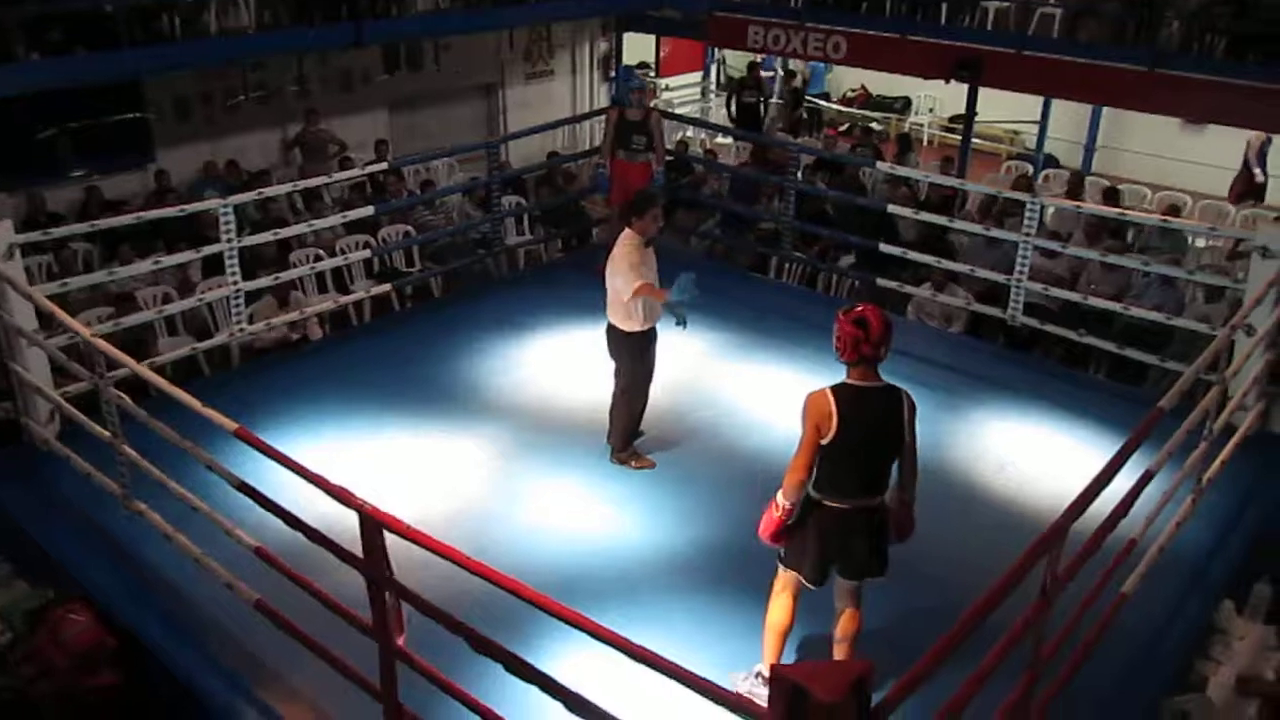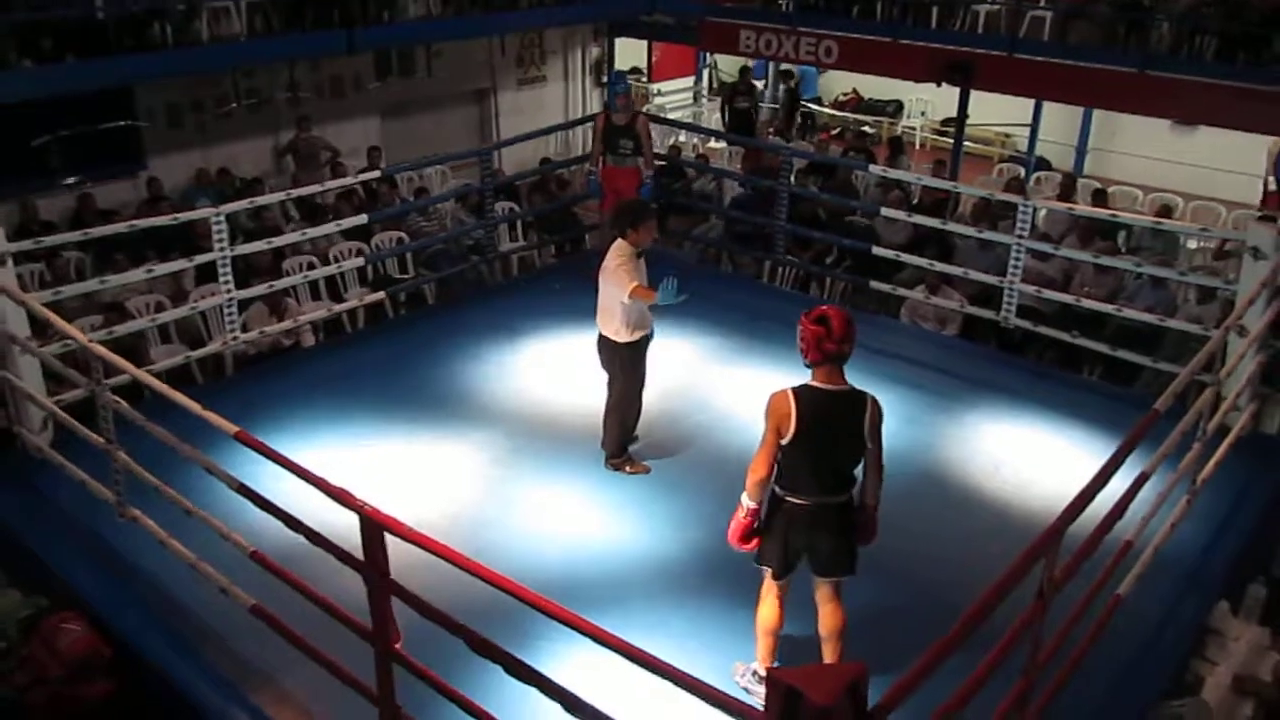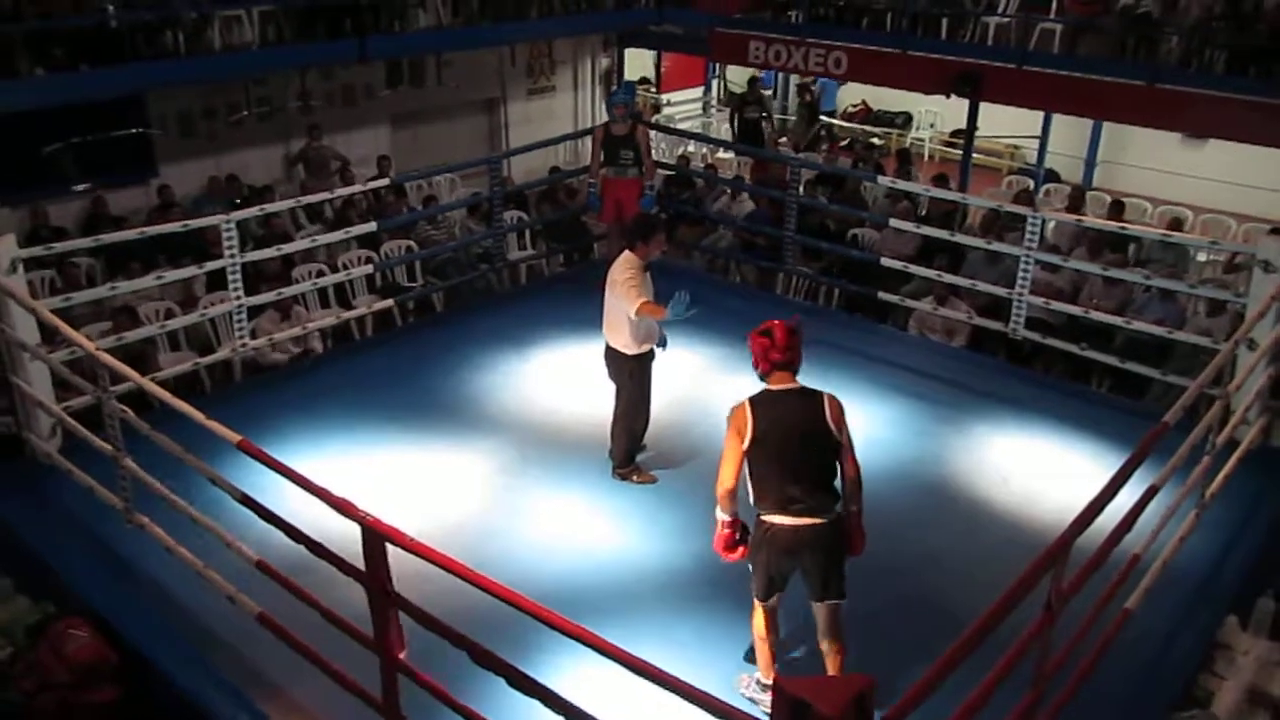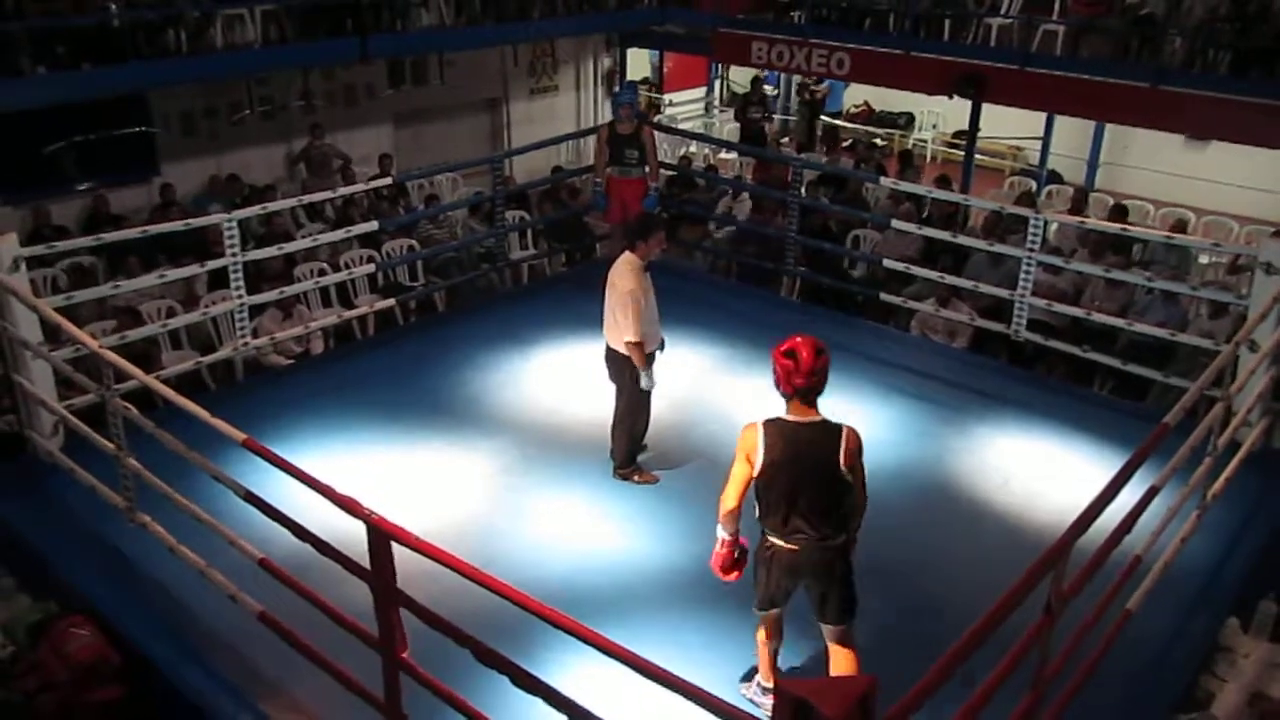
dt=0.5s
person 1, frame 1
left shoulder: (822, 402)
right shoulder: (903, 403)
left elbow: (800, 470)
right elbow: (908, 468)
left wrist: (782, 506)
right wrist: (901, 505)
left hip: (823, 515)
right hip: (869, 516)
left knee: (785, 588)
right knee: (849, 599)
left ankle: (766, 676)
person 1, frame 2
left shoulder: (783, 403)
right shoulder: (868, 407)
left elbow: (762, 469)
right elbow: (873, 471)
left wrist: (748, 507)
right wrist: (868, 510)
left hip: (789, 511)
right hip: (837, 513)
left knee: (772, 593)
right knee: (829, 597)
left ankle: (762, 675)
person 1, frame 3
left shoulder: (744, 413)
right shoulder: (829, 405)
left elbow: (727, 483)
right elbow: (851, 473)
left wrist: (726, 520)
right wrist: (852, 516)
left hip: (774, 531)
right hip: (824, 530)
left knee: (765, 606)
right knee: (828, 616)
left ankle: (766, 685)
person 1, frame 4
left shoulder: (756, 436)
right shoulder: (847, 440)
left elbow: (729, 505)
right elbow: (858, 505)
left wrist: (727, 538)
right wrist: (847, 536)
left hip: (778, 550)
right hip: (830, 554)
left knee: (769, 616)
right knee: (840, 641)
left ankle: (766, 687)
person 2, frame 1
left shoulder: (642, 243)
right shoulder: (627, 253)
right elbow: (639, 288)
left wrist: (669, 305)
right wrist: (669, 296)
left hip: (640, 329)
right hip: (630, 334)
left knee: (636, 386)
right knee: (631, 390)
left ankle: (621, 431)
right ankle: (622, 450)
person 2, frame 2
left shoulder: (631, 252)
right shoulder: (619, 263)
right elbow: (632, 292)
left wrist: (646, 322)
right wrist: (659, 298)
left hip: (630, 337)
right hip: (621, 344)
left knee: (627, 394)
right knee: (625, 398)
left ankle: (615, 437)
right ankle: (617, 456)
person 2, frame 3
left shoulder: (634, 263)
right shoulder: (627, 275)
right elbow: (639, 307)
left wrist: (656, 330)
right wrist: (669, 313)
left hip: (631, 348)
right hip: (628, 355)
left knee: (630, 405)
right knee: (633, 409)
left ankle: (623, 446)
right ankle: (624, 466)
person 2, frame 4
left shoulder: (630, 263)
right shoulder: (629, 282)
right elbow: (632, 338)
left wrist: (655, 335)
right wrist: (645, 372)
left hip: (625, 352)
right hip: (628, 357)
left knee: (629, 407)
right knee: (633, 410)
left ankle: (624, 446)
right ankle: (625, 466)
person 3, frame 1
left shoulder: (653, 117)
right shoulder: (615, 114)
left elbow: (659, 147)
right elbow: (607, 143)
left wrist: (659, 174)
left hip: (642, 168)
right hip: (619, 166)
right knee: (615, 209)
person 3, frame 2
left shoulder: (639, 121)
right shoulder: (602, 120)
left elbow: (648, 152)
right elbow: (596, 149)
left wrist: (648, 180)
right wrist: (593, 176)
left hip: (631, 174)
right hip: (609, 173)
right knee: (607, 217)
person 3, frame 3
left shoulder: (639, 131)
right shoulder: (601, 131)
left elbow: (647, 162)
right elbow: (595, 162)
left wrist: (649, 191)
right wrist: (592, 190)
left hip: (632, 185)
right hip: (609, 184)
right knee: (611, 229)
person 3, frame 4
left shoulder: (644, 130)
right shoulder: (606, 130)
left elbow: (652, 162)
right elbow: (600, 161)
left wrist: (653, 191)
right wrist: (598, 189)
left hip: (636, 184)
right hip: (614, 183)
right knee: (615, 227)
